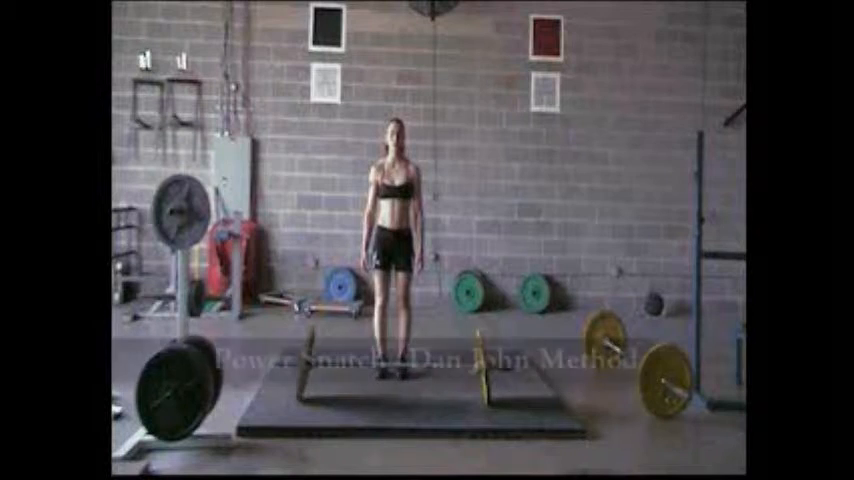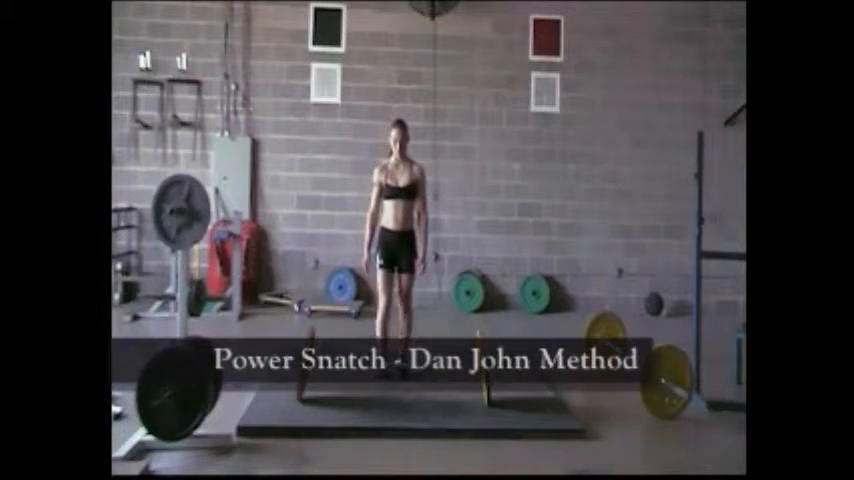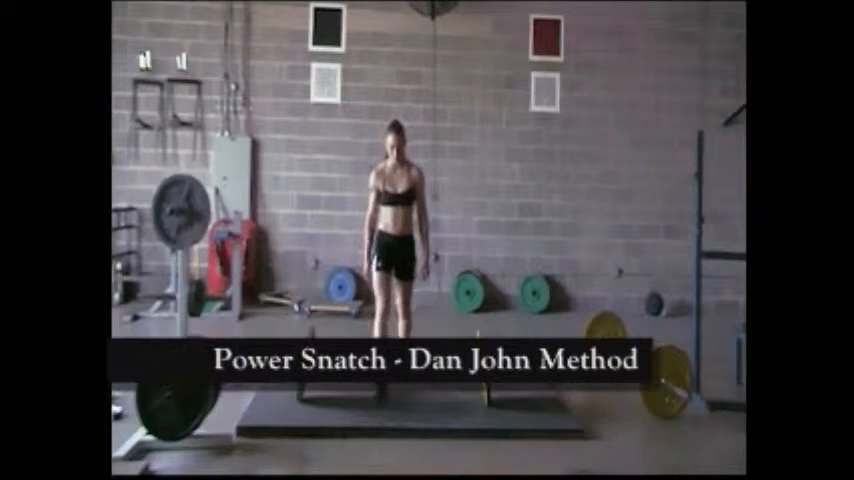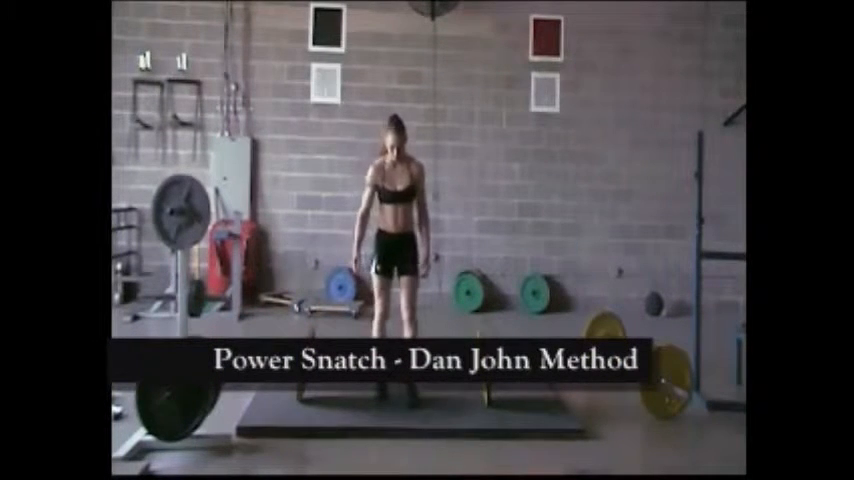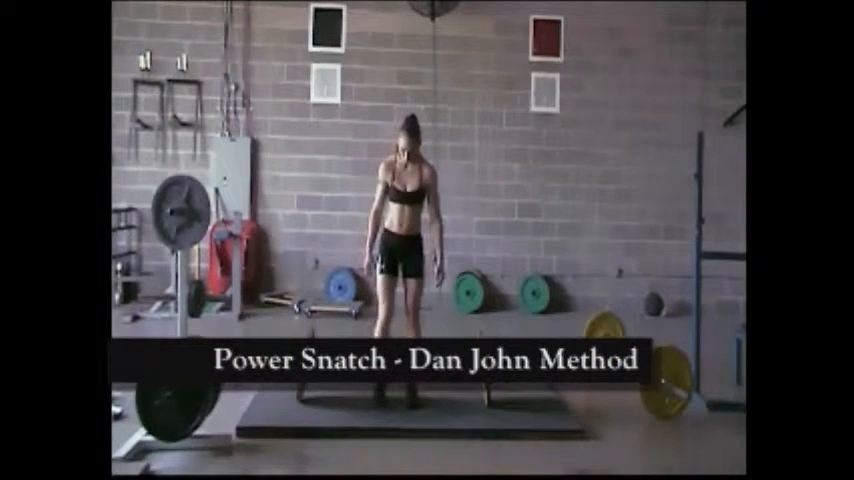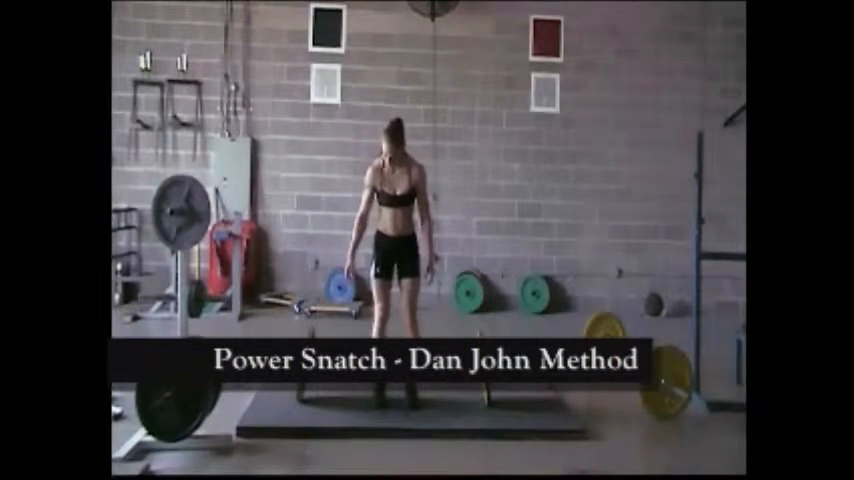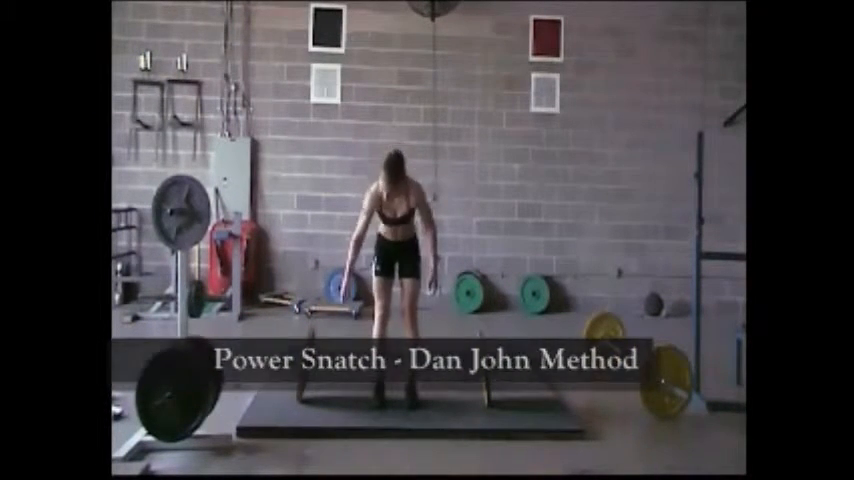
dt=0.5s
person 1, frame 1
left shoulder: (412, 170)
right shoulder: (377, 169)
left elbow: (418, 211)
right elbow: (370, 210)
left wrist: (420, 248)
right wrist: (364, 247)
left hip: (404, 238)
right hip: (382, 237)
left knee: (403, 301)
right knee: (381, 301)
left ankle: (402, 357)
right ankle: (382, 358)
person 1, frame 2
left shoulder: (417, 171)
right shoulder: (380, 171)
left elbow: (421, 213)
right elbow: (373, 211)
left wrist: (423, 251)
right wrist: (366, 249)
left hip: (408, 240)
right hip: (385, 239)
left knee: (405, 303)
right knee: (384, 303)
left ankle: (401, 358)
right ankle: (382, 357)
person 1, frame 3
left shoulder: (415, 174)
right shoulder: (377, 174)
left elbow: (422, 216)
right elbow: (371, 217)
left wrist: (425, 255)
right wrist: (366, 255)
left hip: (406, 244)
right hip: (383, 243)
left knee: (403, 308)
right knee: (382, 308)
person 1, frame 4
left shoulder: (416, 168)
right shoulder: (376, 169)
left elbow: (422, 212)
right elbow: (364, 211)
left wrist: (426, 249)
right wrist: (356, 247)
left hip: (408, 243)
right hip: (384, 241)
left knee: (408, 313)
right knee: (381, 312)
left ankle: (410, 378)
person 1, frame 5
left shoulder: (428, 172)
right shoulder: (386, 167)
left elbow: (435, 216)
right elbow: (377, 210)
left wrist: (439, 255)
right wrist: (368, 249)
left hip: (413, 244)
right hip: (388, 242)
left knee: (413, 316)
right knee: (384, 314)
left ankle: (411, 381)
person 1, frame 6
left shoulder: (416, 171)
right shoulder: (374, 171)
left elbow: (425, 215)
right elbow: (362, 214)
left wrist: (430, 254)
right wrist: (351, 254)
left hip: (408, 245)
right hip: (383, 244)
left knee: (410, 316)
right knee: (381, 314)
left ankle: (411, 381)
right ankle: (378, 379)
person 1, frame 7
left shoulder: (415, 192)
right shoulder: (373, 194)
left elbow: (429, 227)
right elbow: (358, 236)
left wrist: (433, 265)
right wrist: (347, 275)
left hip: (409, 247)
right hip: (384, 246)
left knee: (410, 314)
right knee: (381, 312)
left ankle: (411, 379)
right ankle: (378, 378)
